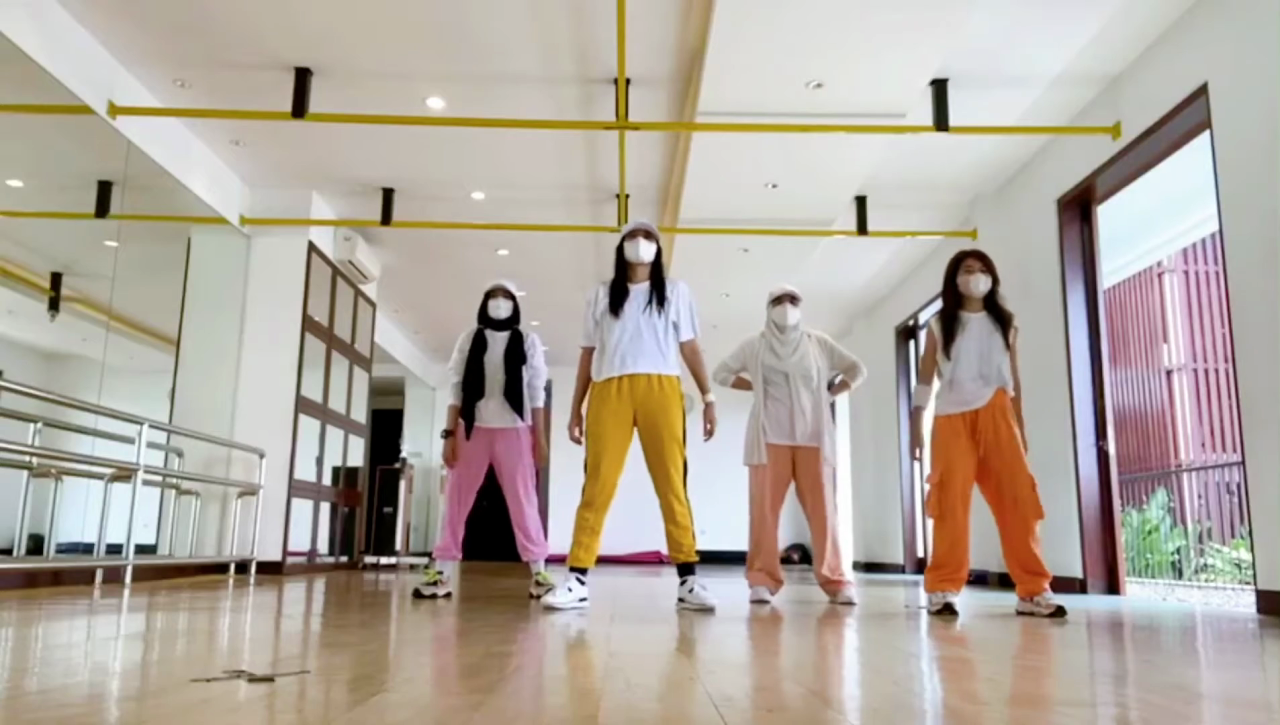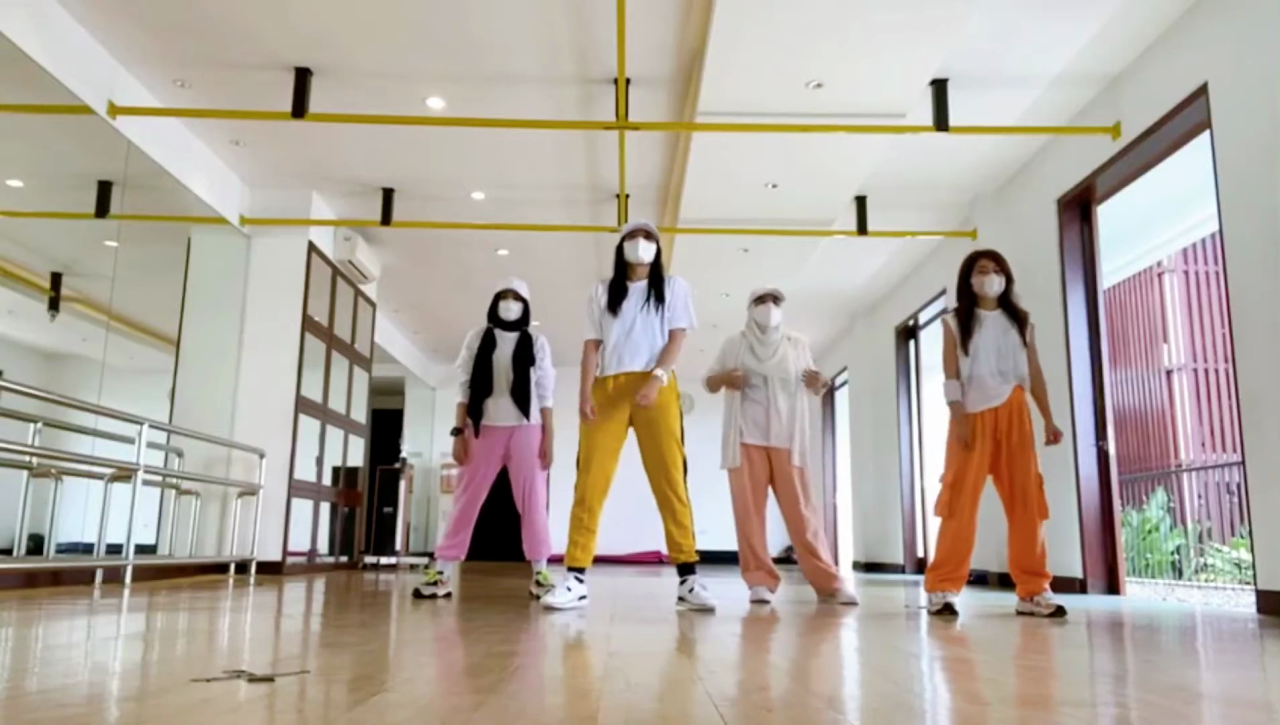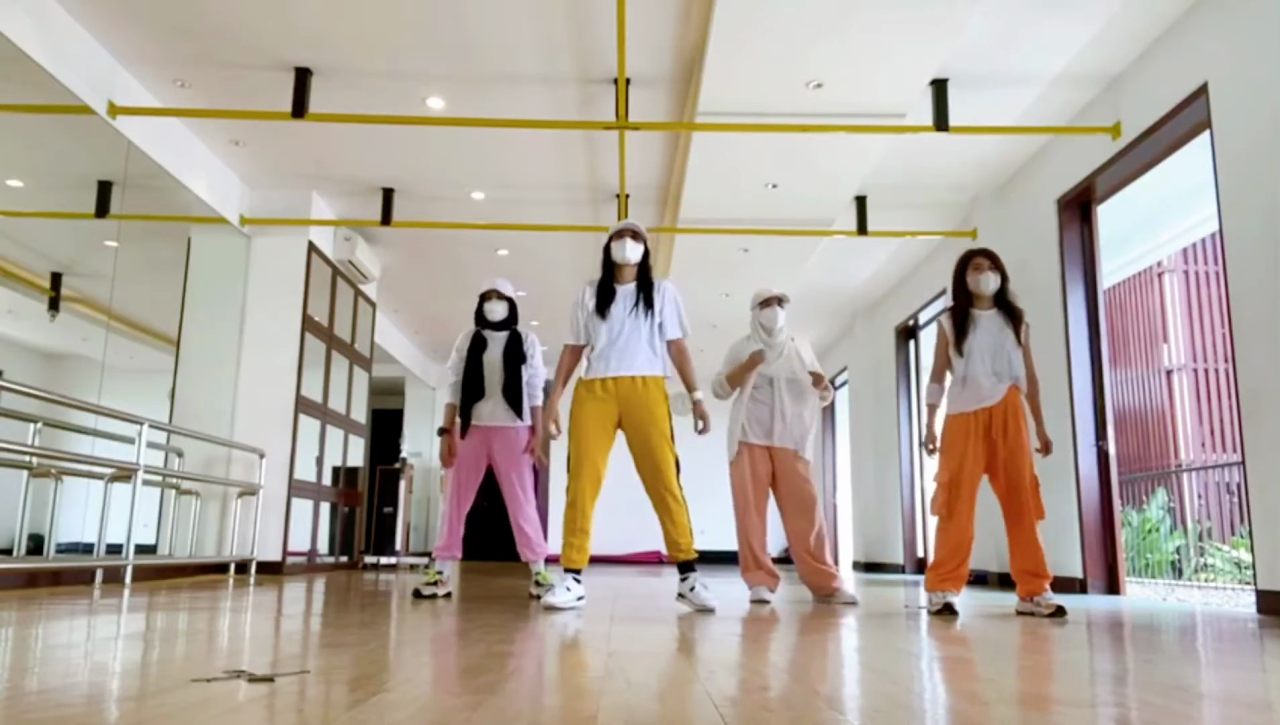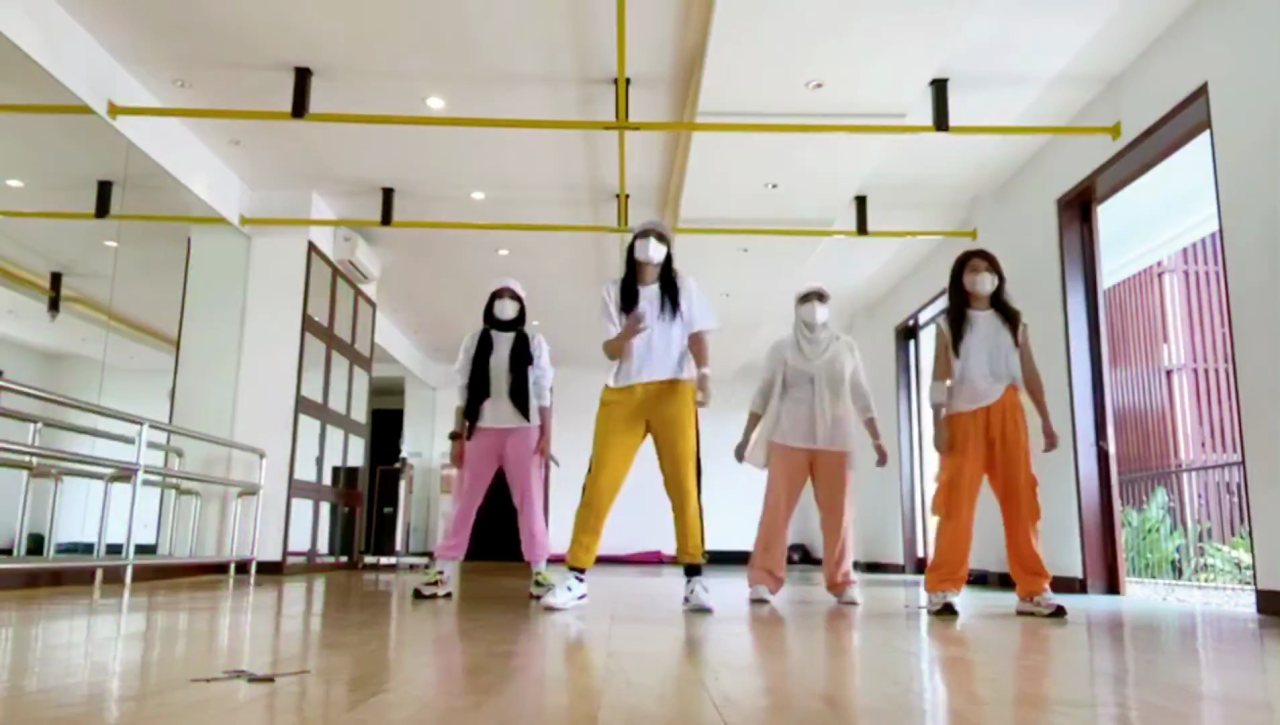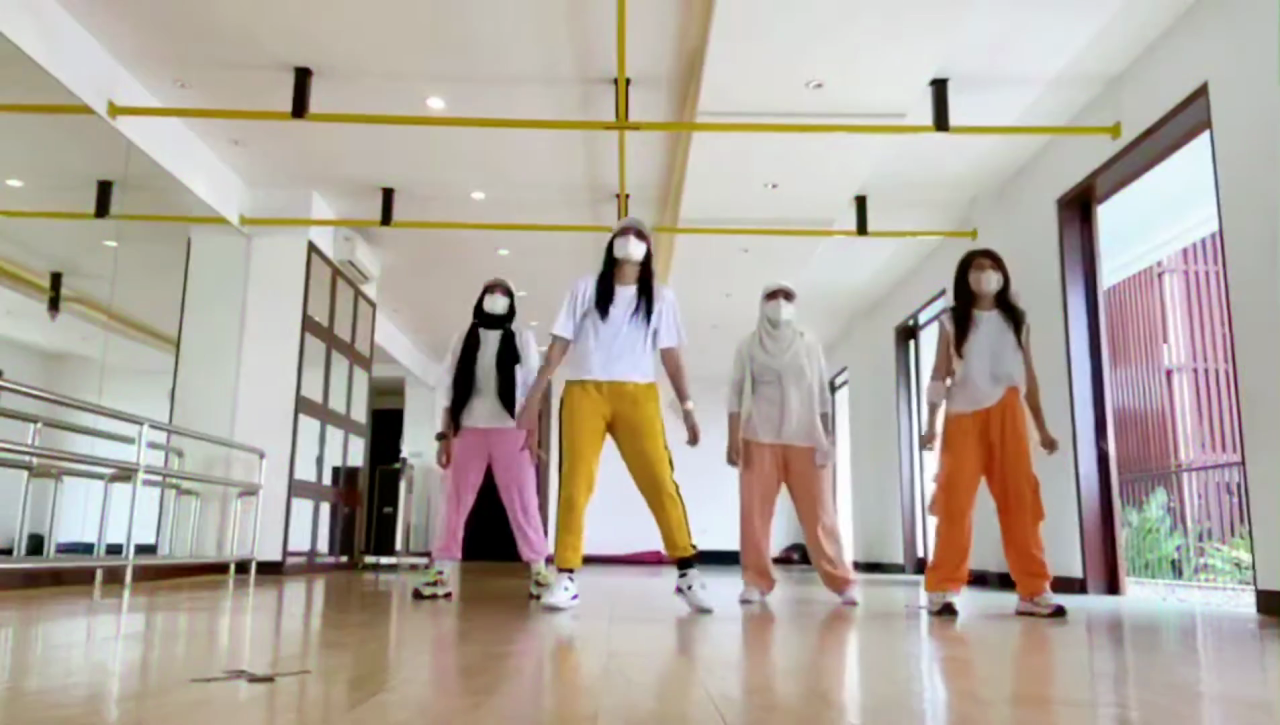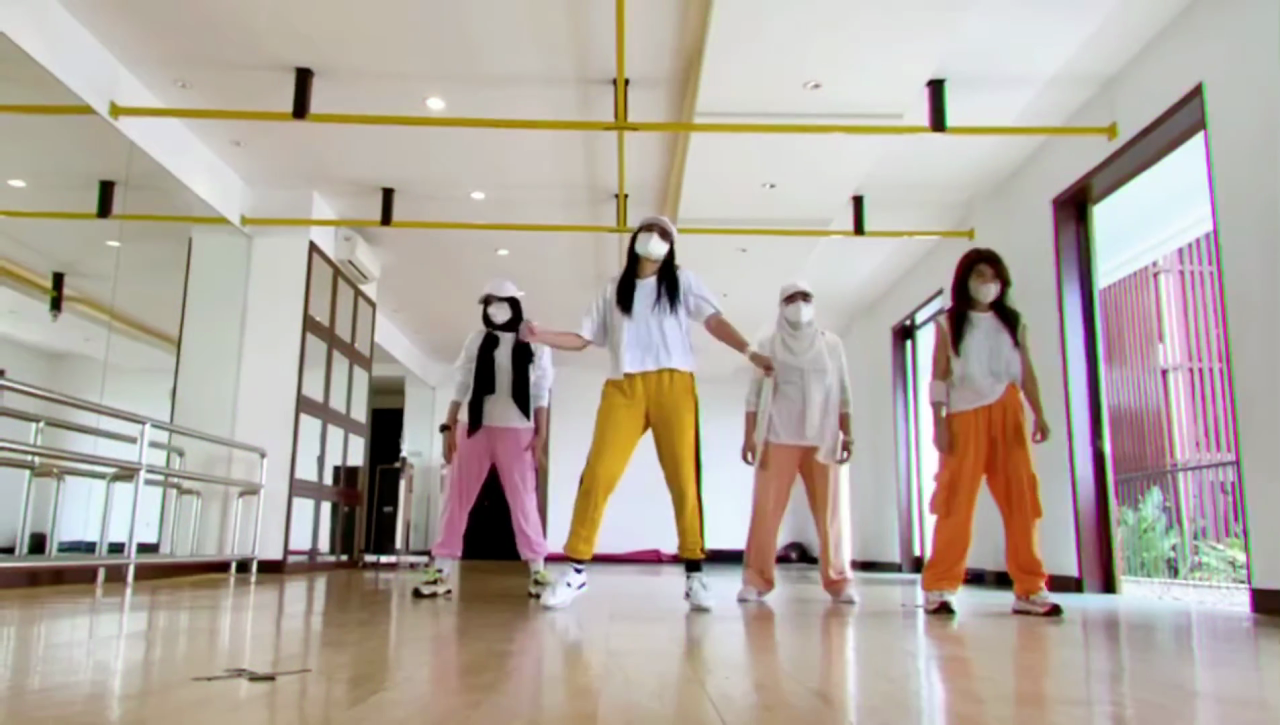
dt=0.7s
person 1, frame 1
left shoulder: (675, 291)
right shoulder: (602, 295)
left elbow: (689, 347)
right elbow: (588, 353)
left wrist: (708, 397)
right wrist: (575, 406)
left hip: (661, 390)
right hip: (610, 391)
left knee: (672, 482)
right knee: (598, 483)
left ankle: (687, 580)
right ankle: (577, 580)
person 1, frame 2
left shoulder: (673, 286)
right shoulder: (603, 292)
left elbow: (677, 338)
right elbow: (591, 345)
left wrist: (657, 376)
right wrist: (585, 391)
left hip: (657, 391)
right hip: (607, 390)
left knee: (670, 481)
right knee: (590, 481)
left ankle: (688, 579)
right ankle: (576, 579)
person 1, frame 3
left shoulder: (662, 291)
right shoulder: (590, 293)
left elbow: (676, 346)
right elbow: (573, 348)
left wrist: (696, 396)
right wrist: (552, 399)
left hip: (645, 390)
right hip: (594, 392)
left knee: (664, 480)
right knee: (582, 482)
left ankle: (688, 576)
right ankle: (572, 579)
person 1, frame 4
left shoulder: (684, 288)
right shoulder: (614, 292)
left elbow: (699, 336)
right elbow: (611, 349)
left wrist: (702, 373)
right wrist: (632, 328)
left hip: (673, 393)
right hip: (622, 395)
left knee: (684, 485)
right knee: (600, 485)
left ankle: (694, 580)
right ankle: (576, 579)
person 1, frame 5
left shoulder: (660, 296)
right shoulder: (585, 288)
left elbow: (669, 353)
right elbow: (560, 341)
left wrist: (687, 407)
right wrist: (535, 392)
left hip: (638, 395)
right hip: (586, 393)
left knee: (660, 481)
right knee: (575, 484)
left ankle: (687, 575)
right ankle: (566, 579)
person 1, frame 6
left shoulder: (682, 281)
right shoulder: (612, 291)
left elbow: (712, 319)
right elbow: (581, 339)
left wrist: (749, 350)
right wrist: (541, 336)
left hip: (673, 386)
right hip: (622, 389)
left knee: (684, 478)
right knee: (598, 474)
left ankle: (694, 576)
right ankle: (575, 570)
person 2, frame 1
left shoulder: (1005, 324)
right shoulder: (940, 325)
left elbow: (1013, 379)
right elbow: (925, 378)
left wrist: (1020, 426)
right wrist: (915, 427)
left hip: (997, 416)
right hip: (952, 419)
left knee: (1018, 497)
right knee: (951, 502)
left ankle: (1032, 590)
right ankle: (943, 589)
person 2, frame 2
left shoulder: (1021, 322)
right shoulder: (955, 323)
left elbow: (1034, 374)
right elbow: (951, 376)
left wrist: (1048, 418)
right wrist: (961, 419)
left hip: (1015, 414)
right hip: (973, 415)
left knee: (1026, 499)
right knee: (962, 500)
left ankle: (1033, 590)
right ankle: (942, 588)
person 2, frame 3
left shoulder: (1016, 321)
right shoulder: (950, 322)
left elbow: (1029, 376)
right elbow: (938, 376)
left wrist: (1040, 425)
right wrist: (929, 424)
left hip: (1009, 414)
right hip: (965, 415)
left knee: (1022, 499)
right knee: (958, 500)
left ankle: (1033, 590)
right ankle: (943, 588)
person 2, frame 4
left shoulder: (1013, 321)
right shoulder: (948, 323)
left elbow: (1029, 372)
right elbow: (940, 377)
left wrist: (1046, 419)
right wrist: (939, 422)
left hip: (1007, 413)
right hip: (965, 415)
left knee: (1020, 498)
right knee: (957, 500)
left ankle: (1032, 590)
right ankle: (942, 588)
person 2, frame 5
left shoulder: (1016, 321)
right shoulder: (952, 322)
left elbow: (1028, 377)
right elbow: (939, 376)
left wrist: (1042, 426)
right wrist: (930, 422)
left hip: (1008, 416)
right hip: (964, 417)
left knee: (1021, 499)
right knee: (955, 500)
left ankle: (1032, 589)
right ankle: (942, 587)
person 2, frame 6
left shoulder: (1013, 322)
right shoulder: (948, 323)
left elbow: (1026, 372)
right elbow: (940, 377)
left wrist: (1039, 413)
right wrist: (939, 423)
left hip: (1007, 414)
right hip: (966, 416)
left knee: (1020, 500)
right knee: (957, 500)
left ankle: (1029, 589)
right ankle: (938, 586)
person 3, frame 1
left shoulder: (528, 341)
right shoulder: (469, 339)
left elbow: (536, 392)
right elbow: (457, 389)
left wrist: (540, 436)
right wrist: (449, 433)
left hip: (514, 430)
right hip: (472, 429)
left knee: (523, 501)
right knee: (457, 499)
left ankle: (538, 571)
right ankle: (442, 572)
person 3, frame 2
left shoulder: (536, 342)
right shoulder: (478, 338)
left elbow: (545, 393)
right elbow: (465, 387)
left wrist: (548, 437)
right wrist: (459, 431)
left hip: (526, 428)
right hip: (483, 428)
left knee: (533, 500)
right knee: (467, 498)
left ankle: (540, 572)
right ankle: (442, 572)
person 3, frame 3
left shoulder: (526, 341)
right shoulder: (468, 340)
left elbow: (535, 392)
right elbow: (455, 388)
left wrist: (537, 433)
right wrist: (447, 431)
left hip: (513, 429)
right hip: (472, 428)
left knee: (521, 500)
right knee: (456, 499)
left ankle: (538, 571)
right ankle: (442, 572)
person 3, frame 4
left shoulder: (534, 343)
right shoulder: (476, 341)
left elbow: (542, 393)
right elbow: (464, 390)
left wrist: (546, 434)
right wrist: (456, 434)
left hip: (522, 430)
right hip: (482, 429)
left knee: (530, 501)
right knee: (465, 500)
left ankle: (539, 572)
right ankle: (444, 572)
person 3, frame 5
left shoulder: (521, 338)
right shoulder: (465, 339)
left elbow: (530, 388)
right elbow: (452, 390)
left wrist: (533, 431)
right wrist: (444, 435)
left hip: (510, 429)
right hip: (469, 429)
left knee: (522, 500)
right knee: (456, 500)
left ankle: (539, 570)
right ankle: (442, 572)
person 3, frame 6
left shoulder: (535, 344)
right shoulder: (477, 340)
left elbow: (541, 393)
right elbow: (461, 385)
left wrist: (541, 434)
right wrist: (449, 426)
left hip: (516, 430)
right hip: (473, 428)
left knee: (523, 500)
right knee: (458, 498)
left ankle: (537, 570)
right ankle: (441, 571)
person 4, frame 1
left shoulder: (818, 342)
right shoulder: (754, 345)
left elbow: (856, 370)
right elbow: (721, 373)
left wrist: (829, 393)
right wrist: (754, 386)
left hip: (812, 437)
right hip: (770, 437)
left knee: (821, 509)
right knee: (765, 508)
left ankle: (835, 581)
right ankle: (762, 580)
person 4, frame 2
left shoulder: (797, 344)
right shoulder: (735, 343)
left elbow: (811, 386)
right elbow: (709, 383)
left wrist: (820, 384)
right wrist: (722, 378)
left hip: (786, 440)
right hip: (746, 438)
left knee: (800, 510)
right knee: (749, 509)
left ankle: (828, 581)
right ankle: (759, 580)
person 4, frame 3
left shoulder: (800, 347)
right shoulder: (742, 347)
left elbow: (824, 395)
right elbow: (719, 389)
left wrist: (824, 386)
right wrist: (745, 368)
left hip: (790, 441)
right hip: (750, 439)
left knee: (804, 507)
right knee: (750, 510)
left ankle: (825, 582)
right ankle: (759, 580)
person 4, frame 4
left shoulder: (845, 347)
right shoulder: (782, 349)
left elbow: (860, 396)
right elbow: (765, 395)
left wrist: (876, 440)
right wrist: (747, 436)
left hip: (834, 440)
right hip: (788, 439)
left knee: (836, 512)
right knee: (776, 509)
left ankle: (840, 581)
right ankle: (763, 580)
person 4, frame 5
left shoulder: (810, 346)
right shoulder: (748, 347)
left elbow: (823, 396)
right elbow: (736, 396)
left wrist: (827, 438)
right wrist: (733, 439)
left hip: (804, 439)
right hip: (759, 438)
left knee: (818, 510)
right knee: (755, 510)
left ankle: (839, 579)
right ankle: (756, 580)
person 4, frame 6
left shoulder: (831, 343)
right shoulder: (769, 346)
left elbow: (843, 392)
right elbow: (756, 395)
left wrist: (847, 434)
right wrist: (749, 436)
left hip: (822, 439)
right hip: (778, 438)
left knee: (829, 510)
right knee: (767, 508)
left ankle: (837, 580)
right ankle: (756, 579)
